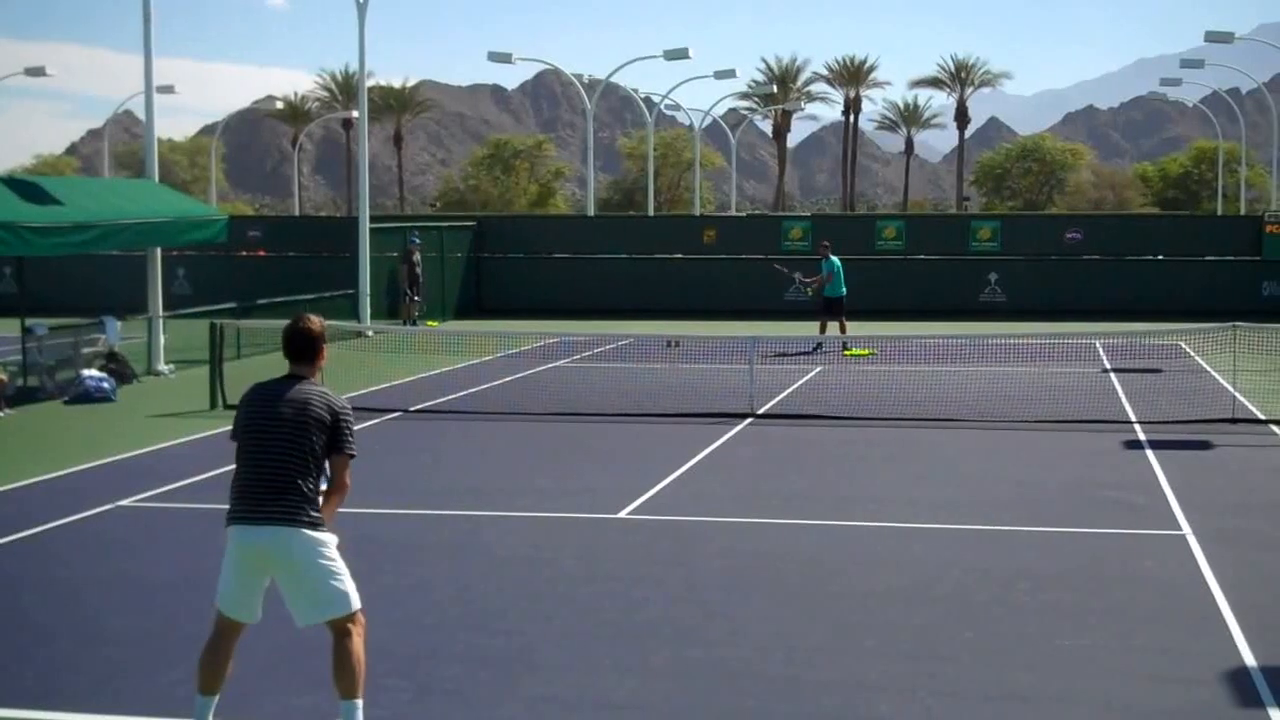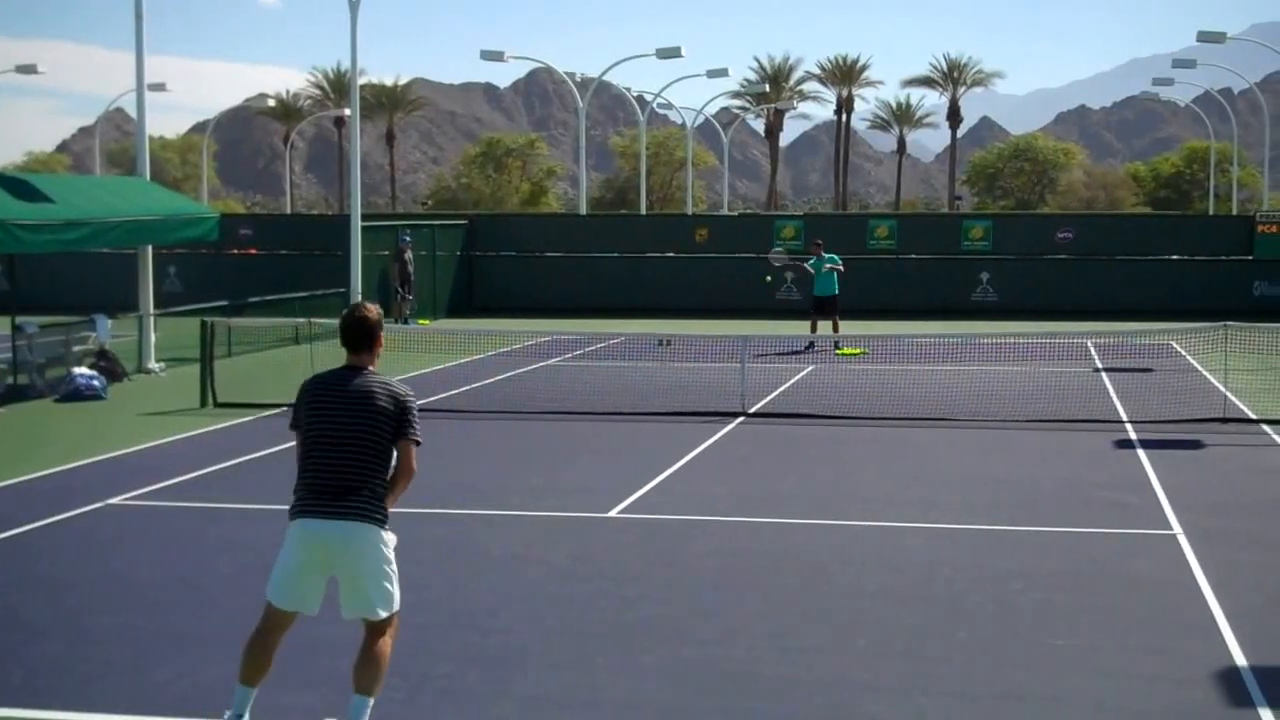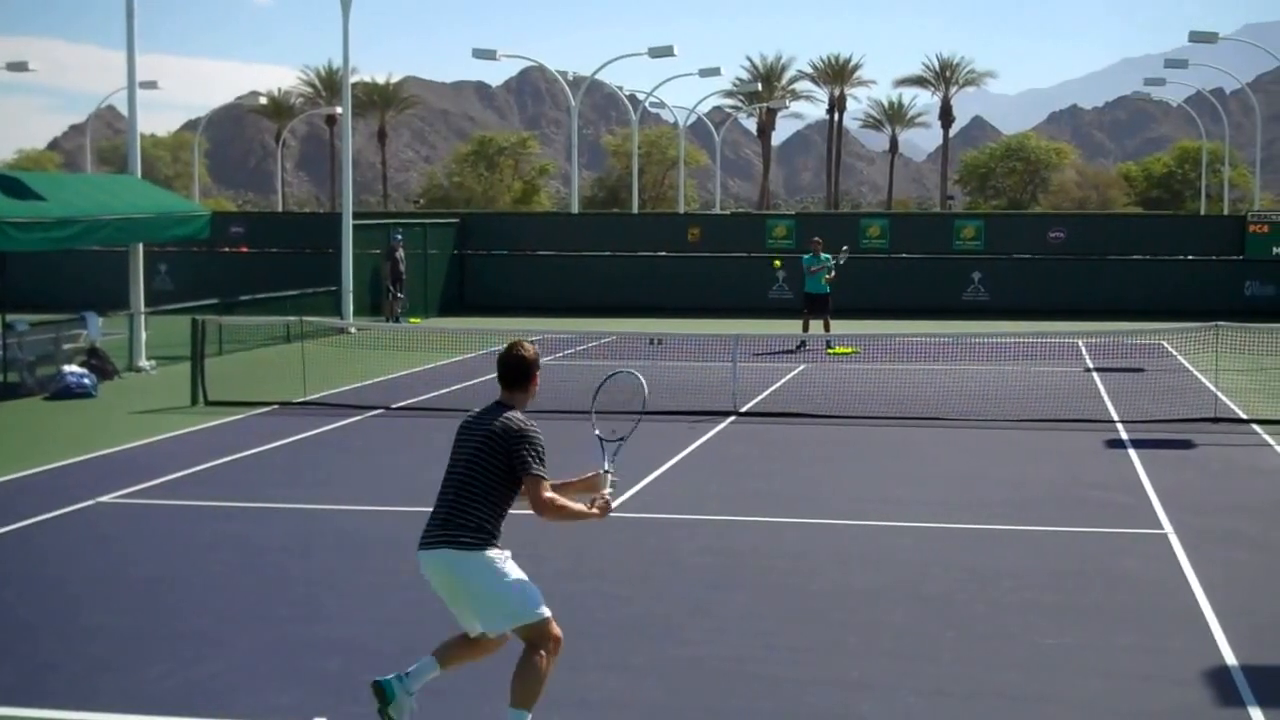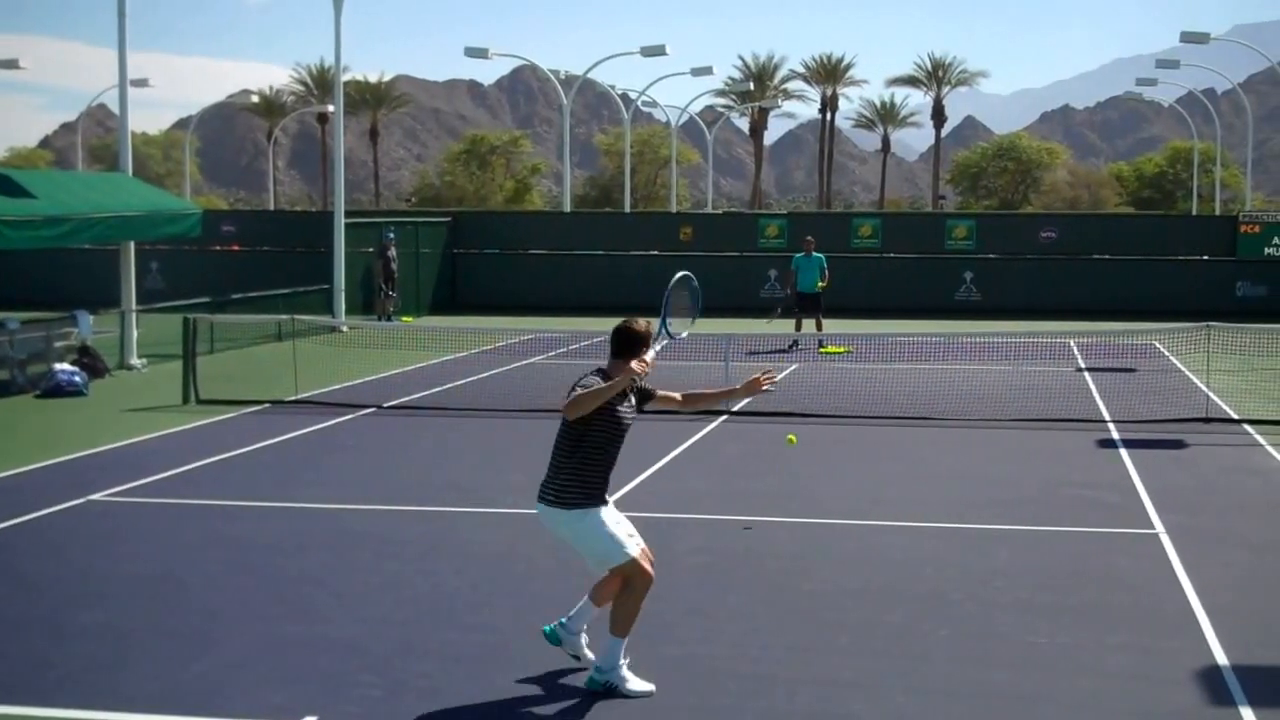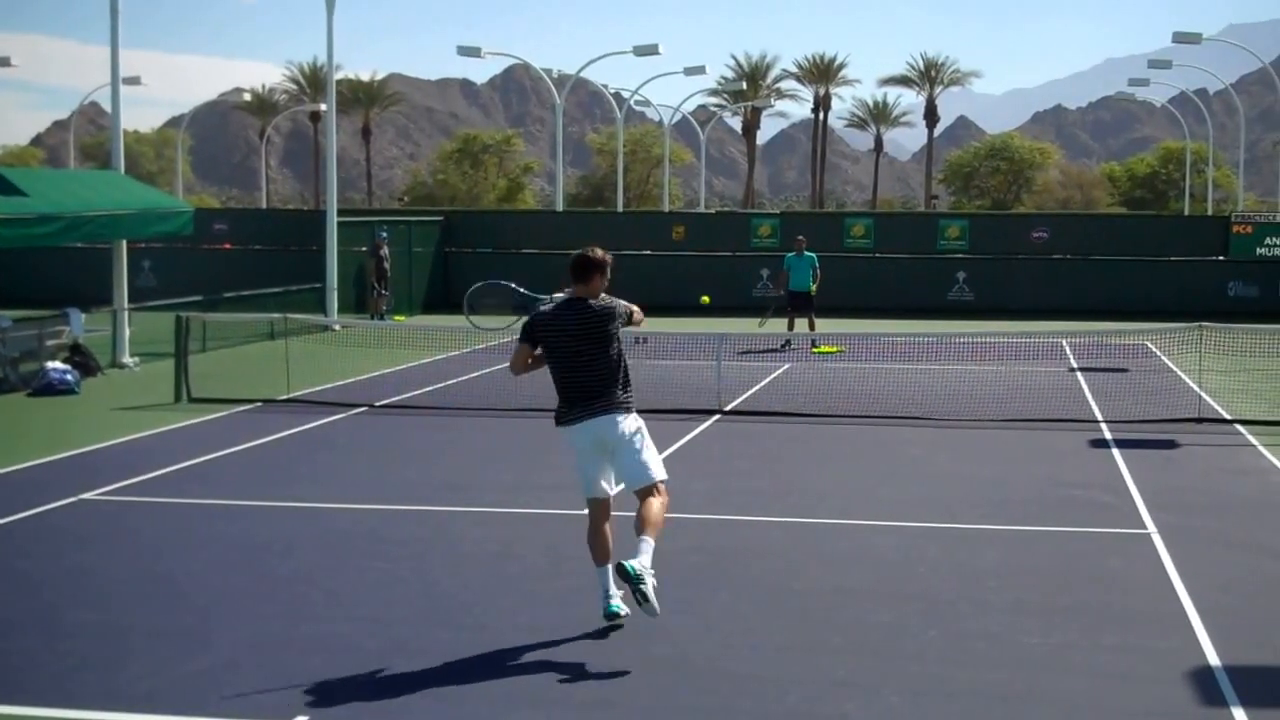
dt=0.5s
person 1, frame 1
left shoulder: (252, 397)
right shoulder: (335, 406)
right elbow: (340, 484)
right wrist: (323, 514)
left hip: (243, 528)
right hip: (299, 531)
left knee: (226, 627)
right knee: (350, 627)
person 1, frame 2
left shoulder: (311, 388)
right shoulder: (399, 397)
left elbow: (305, 454)
right elbow: (406, 470)
left hip: (306, 523)
right hip: (360, 530)
left knee: (274, 620)
right knee: (382, 627)
person 1, frame 3
left shoulder: (474, 421)
right shoulder: (523, 430)
right elbow: (541, 503)
left wrist: (580, 486)
right wrist: (590, 511)
left hip: (437, 550)
right hip: (471, 554)
left knee: (489, 637)
right knee: (545, 640)
left ankle: (402, 684)
person 1, frame 4
left shoulder: (630, 390)
right shoulder: (591, 385)
left elbow: (681, 400)
right elbow: (570, 409)
left wrist: (741, 391)
right wrist: (617, 383)
left hip: (591, 503)
right hip: (568, 508)
left knee: (637, 563)
right knee: (639, 575)
left ankle: (570, 628)
right ankle: (610, 670)
person 1, frame 5
left shoulder: (540, 319)
right shoulder: (607, 310)
left elbow: (516, 367)
right elbow: (636, 315)
left hip: (574, 426)
right hip: (617, 418)
left knee: (599, 510)
right knee: (654, 494)
left ankle: (611, 598)
right ankle: (639, 566)
